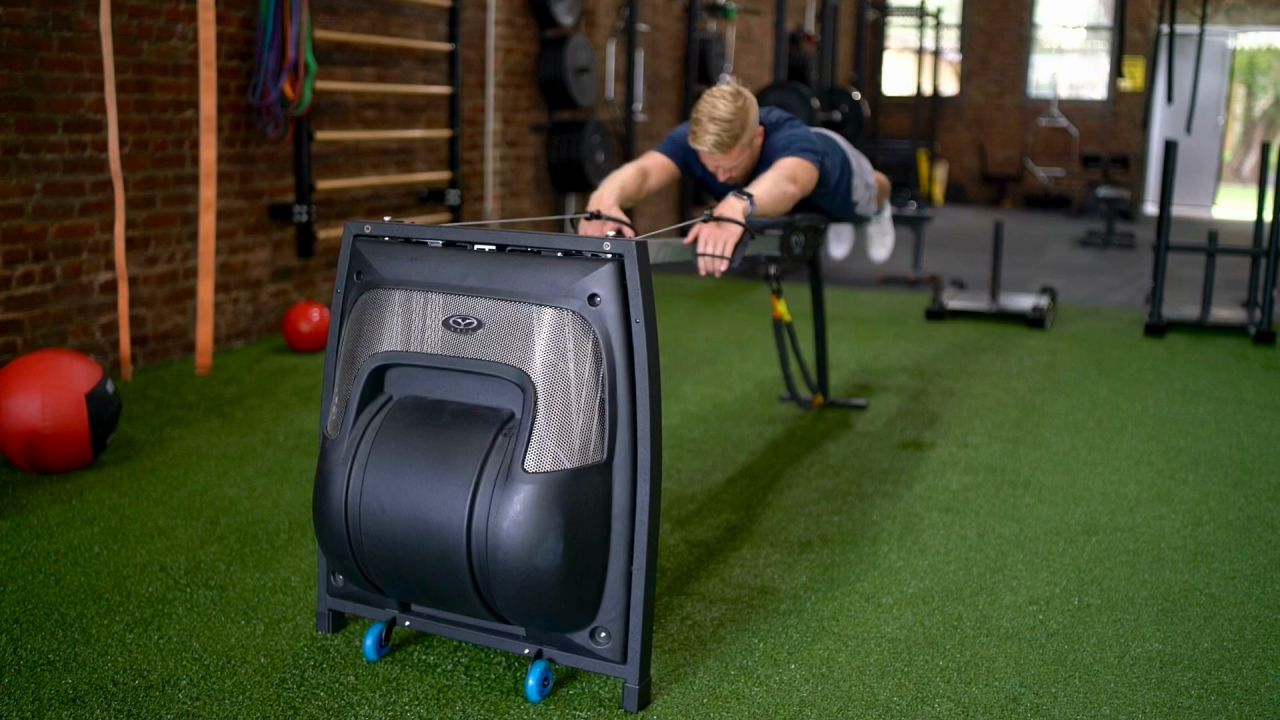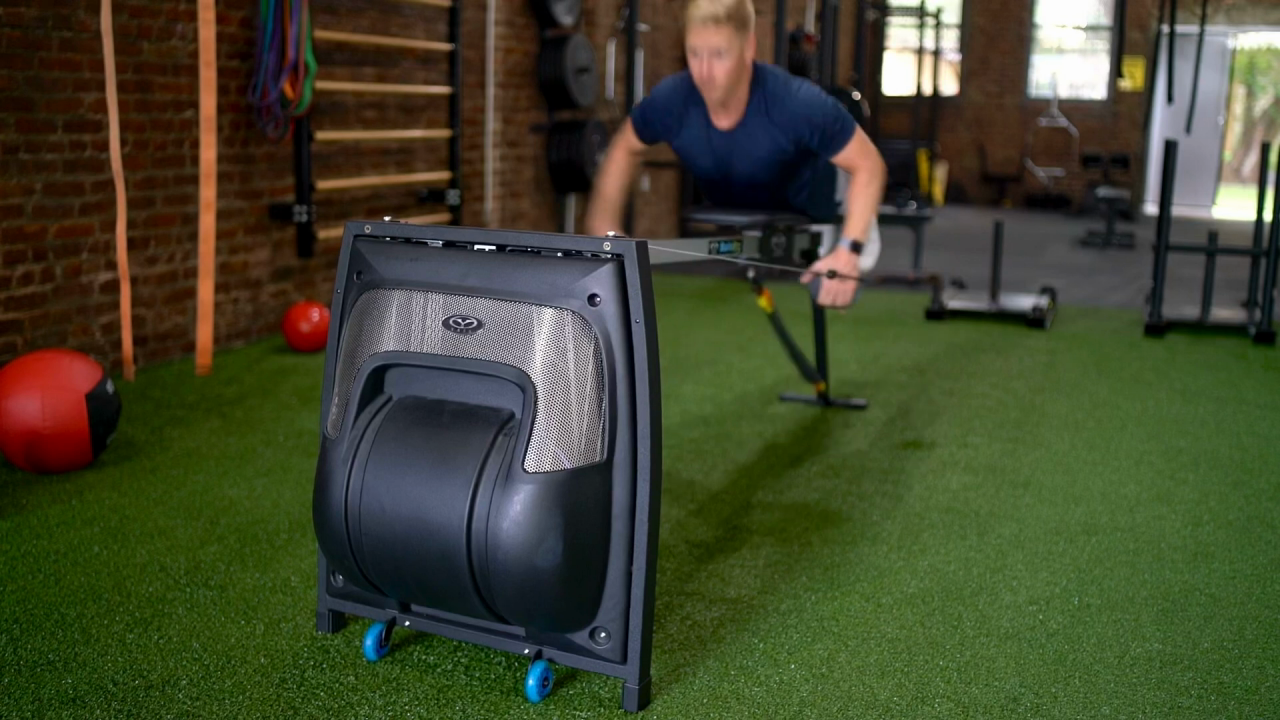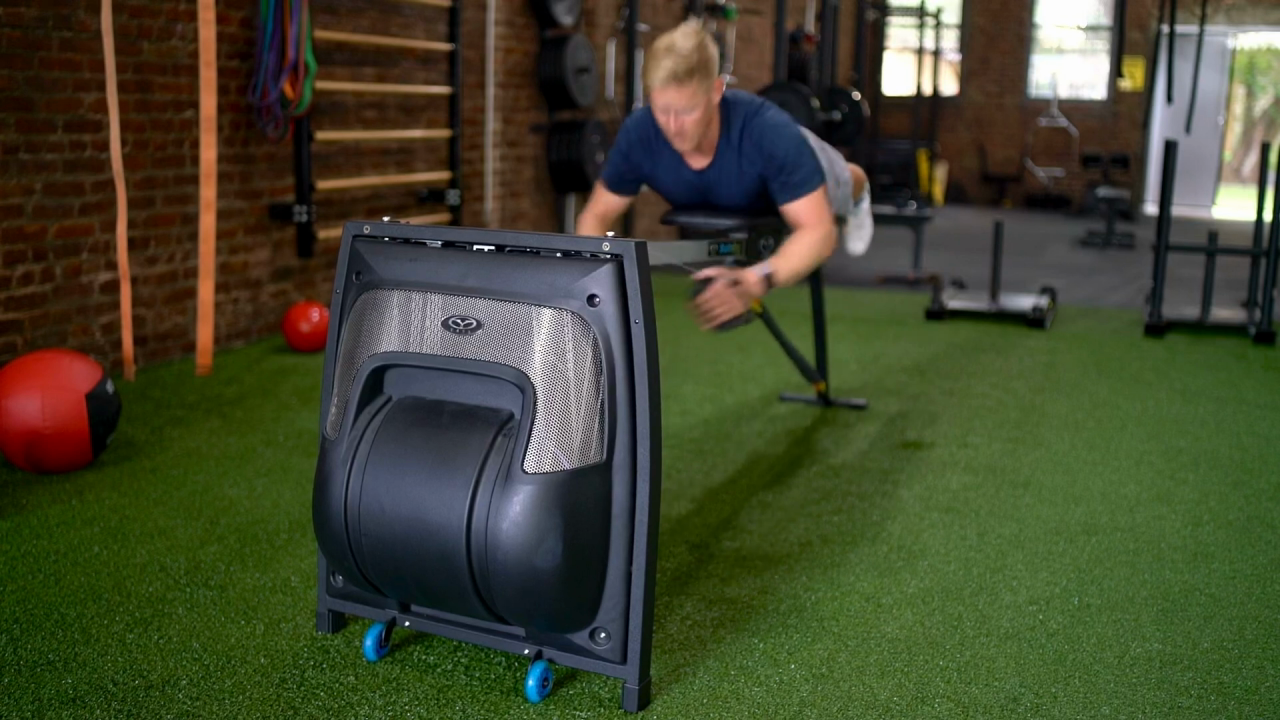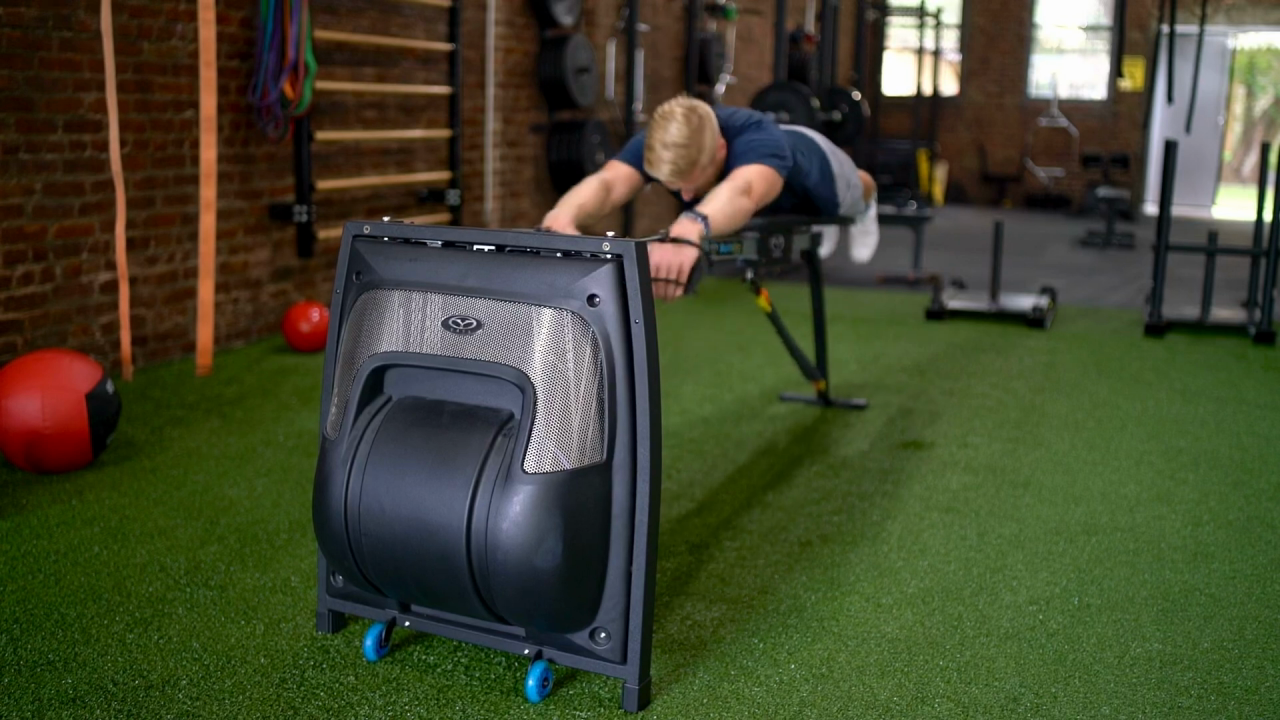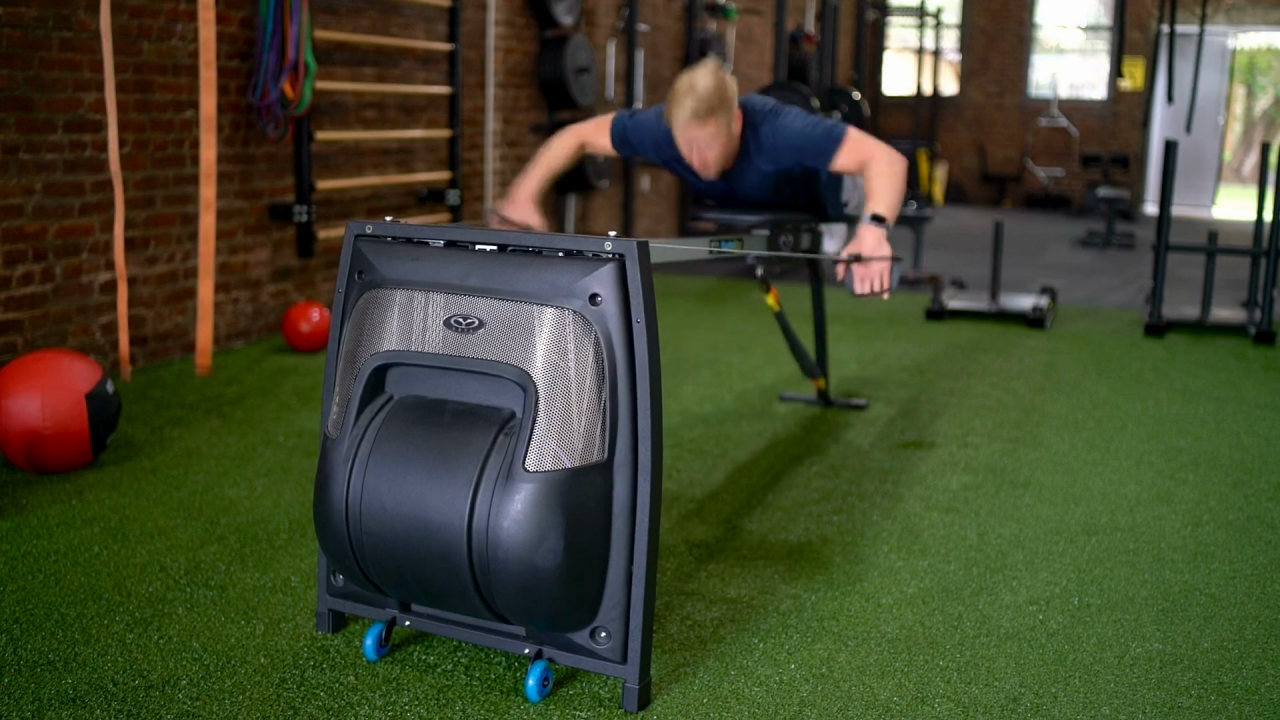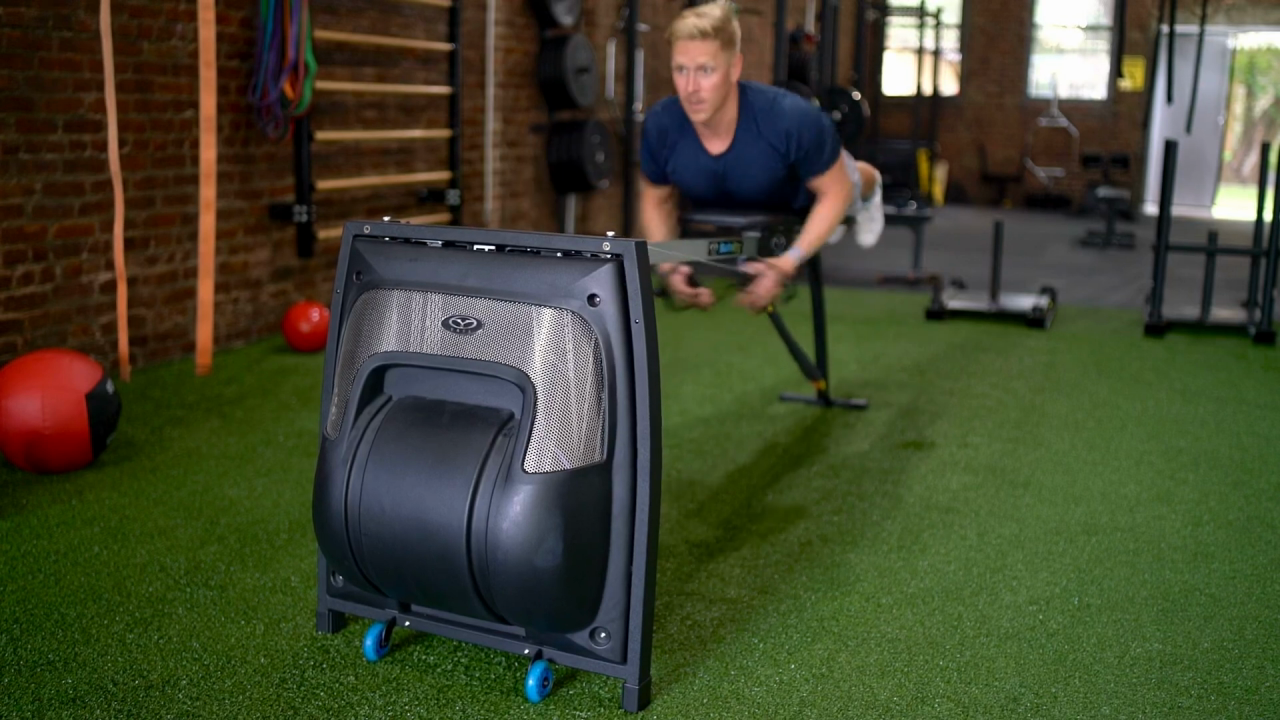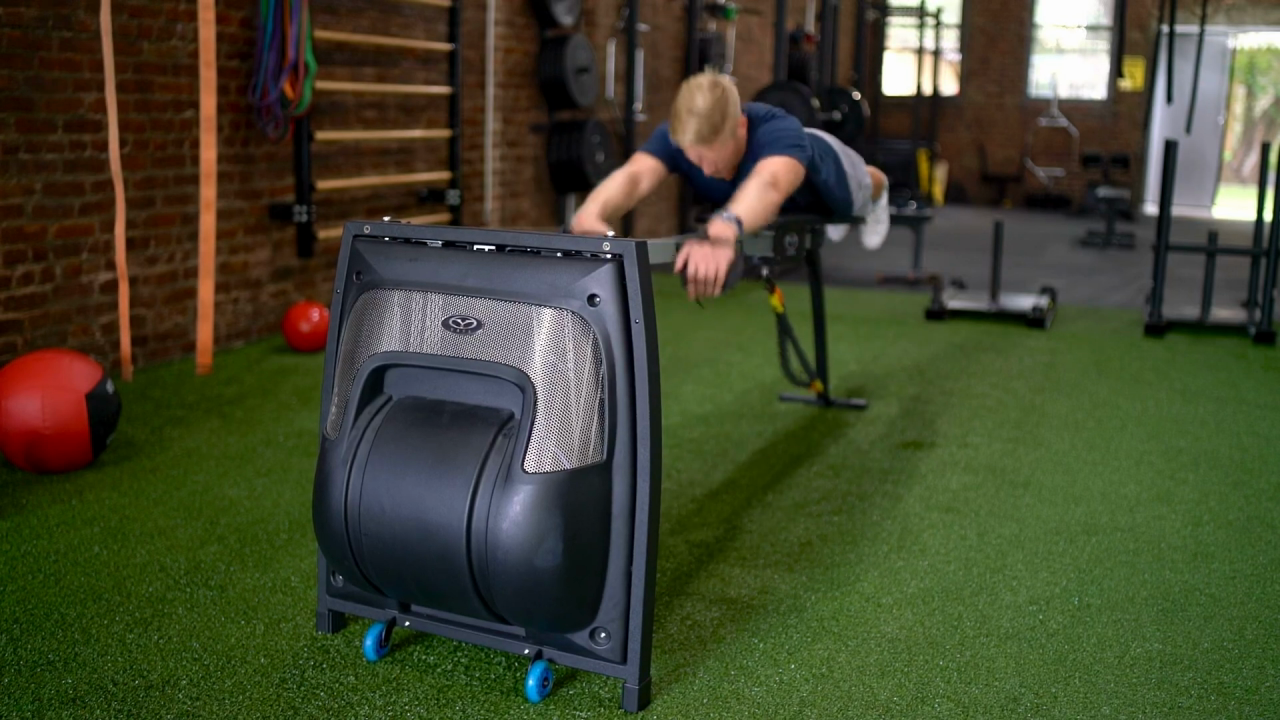
dt=0.4s
person 1, frame 1
left shoulder: (788, 142)
right shoulder: (698, 140)
left elbow: (787, 182)
right elbow: (639, 172)
left wrist: (736, 207)
right wrist: (601, 207)
person 1, frame 2
left shoulder: (800, 104)
right shoulder: (667, 101)
left elbow: (868, 167)
right elbow: (625, 149)
left wrist: (849, 249)
right wrist: (602, 222)
left hip: (804, 206)
left ankle: (859, 222)
person 1, frame 3
left shoulder: (772, 133)
right shoulder: (639, 132)
left elbow: (817, 233)
right elbow: (598, 214)
left wrist: (757, 281)
left ankle: (856, 193)
person 1, frame 4
left shoulder: (758, 144)
right shoulder: (656, 143)
left elbow: (742, 193)
right elbow: (605, 184)
left wrist: (688, 230)
right wrist: (558, 222)
left hip: (809, 168)
left knee: (852, 196)
left ankle: (865, 200)
person 1, frame 5
left shoulder: (783, 131)
right shoulder: (664, 129)
left elbow: (888, 160)
right elbow: (578, 136)
left wrist: (874, 227)
right wrist: (524, 195)
left hip: (811, 188)
person 1, frame 6
left shoulder: (790, 119)
right shoulder: (660, 126)
left elbow: (834, 190)
right elbow: (656, 200)
left wrist: (790, 262)
right wrist: (669, 266)
left hip: (801, 201)
left ankle: (868, 184)
person 1, frame 7
left shoulder: (778, 133)
right shoulder: (677, 138)
left elbow: (769, 188)
right elbow: (631, 178)
left wrist: (724, 231)
right wrist: (588, 218)
left hip: (822, 173)
